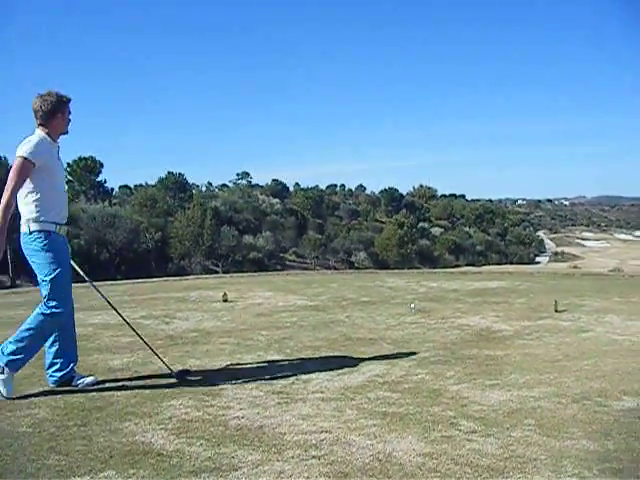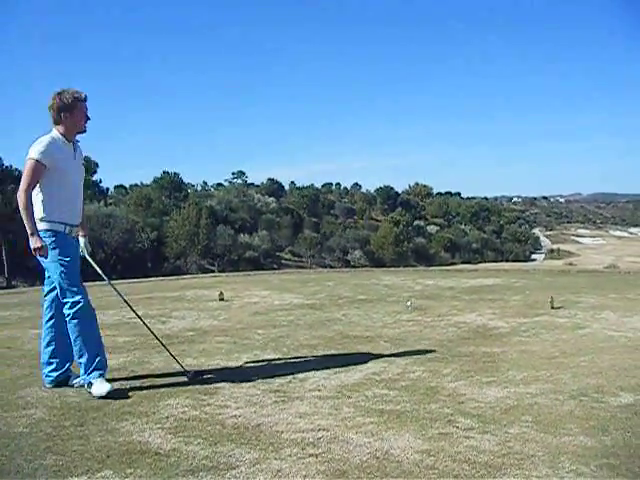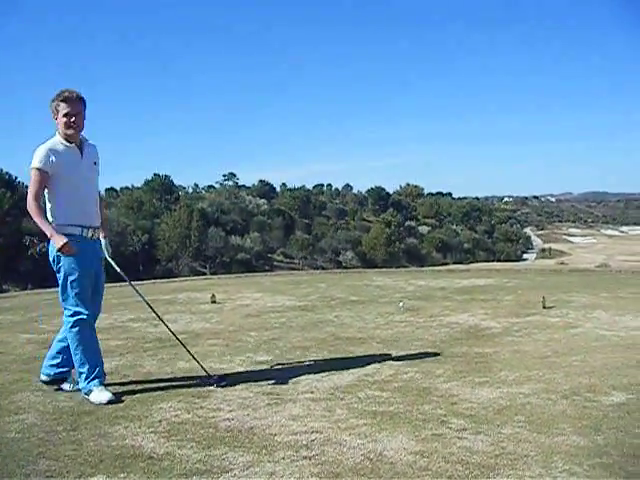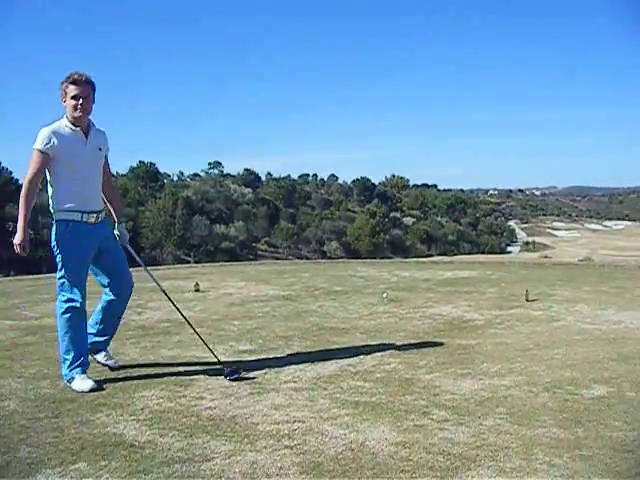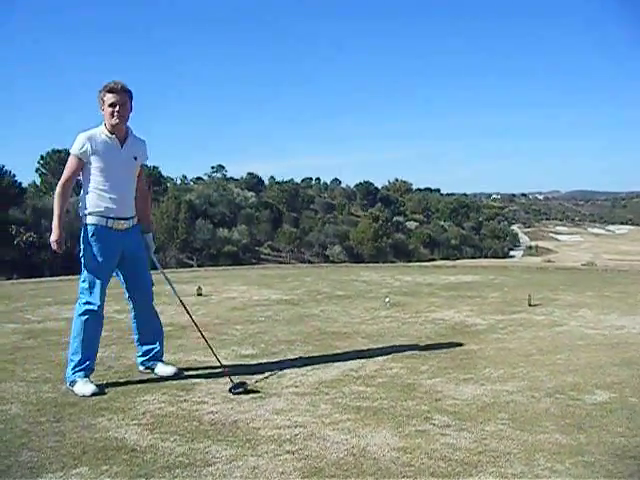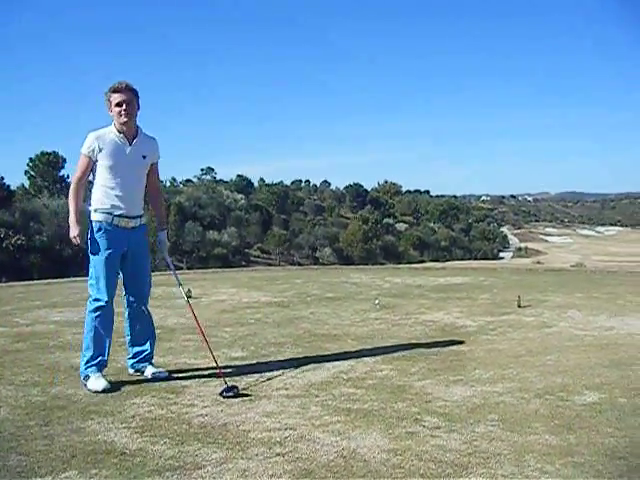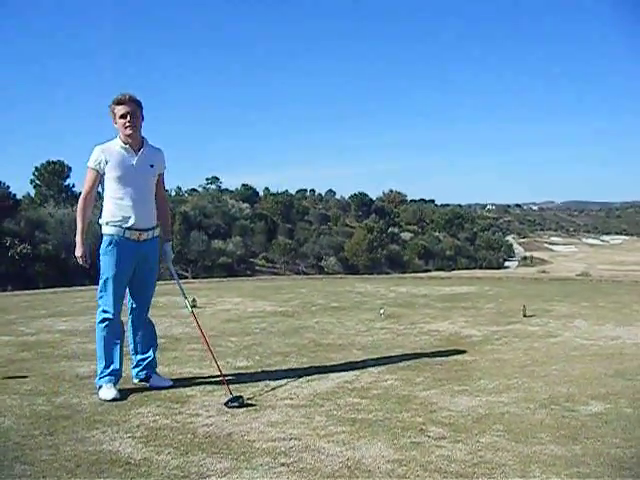
dt=0.3s
person 1, frame 1
left shoulder: (52, 148)
right shoulder: (33, 146)
left hip: (54, 236)
right hip: (40, 236)
left knee: (60, 305)
right knee: (56, 305)
left ankle: (61, 371)
person 1, frame 2
left shoulder: (75, 149)
right shoulder: (45, 147)
right elbow: (24, 192)
left wrist: (82, 233)
right wrist: (33, 234)
left hip: (68, 237)
right hip: (52, 237)
left knee: (58, 307)
right knee: (77, 303)
left ankle: (55, 372)
right ankle: (93, 372)
person 1, frame 3
left shoulder: (91, 150)
right shoulder: (47, 153)
right elbow: (33, 201)
left wrist: (103, 234)
right wrist: (54, 235)
left hip: (93, 241)
right hip: (69, 242)
left knee: (87, 310)
right knee: (78, 313)
left ankle: (54, 369)
right ankle: (90, 382)
person 1, frame 4
left shoulder: (100, 137)
right shoulder: (51, 135)
right elbow: (30, 183)
left wrist: (119, 222)
right wrist: (22, 228)
left hip: (101, 225)
right hip: (70, 227)
left knee: (122, 286)
right knee: (71, 299)
left ankle: (94, 342)
right ankle: (74, 369)
person 1, frame 5
left shoulder: (139, 145)
right shoulder: (87, 140)
right elbow: (65, 184)
left wrist: (148, 231)
right wrist: (57, 225)
left hip: (130, 231)
right hip: (99, 230)
left knee: (143, 298)
right knee: (91, 303)
left ankle: (150, 358)
right ankle: (78, 373)
person 1, frame 6
left shoulder: (150, 144)
right shoulder: (97, 140)
right elbow: (78, 182)
left wrist: (162, 229)
right wrist: (74, 221)
left hip: (137, 229)
right hip: (105, 228)
left knee: (139, 299)
right knee: (101, 299)
left ankle: (140, 360)
right ankle: (92, 368)
person 1, frame 7
left shoulder: (156, 155)
right shoulder: (103, 153)
right elbow: (86, 198)
left wrist: (167, 240)
right wrist: (80, 241)
left hip: (149, 240)
right hip: (117, 239)
left knee: (141, 310)
right knee: (110, 311)
left ankle: (145, 370)
right ankle: (107, 378)
